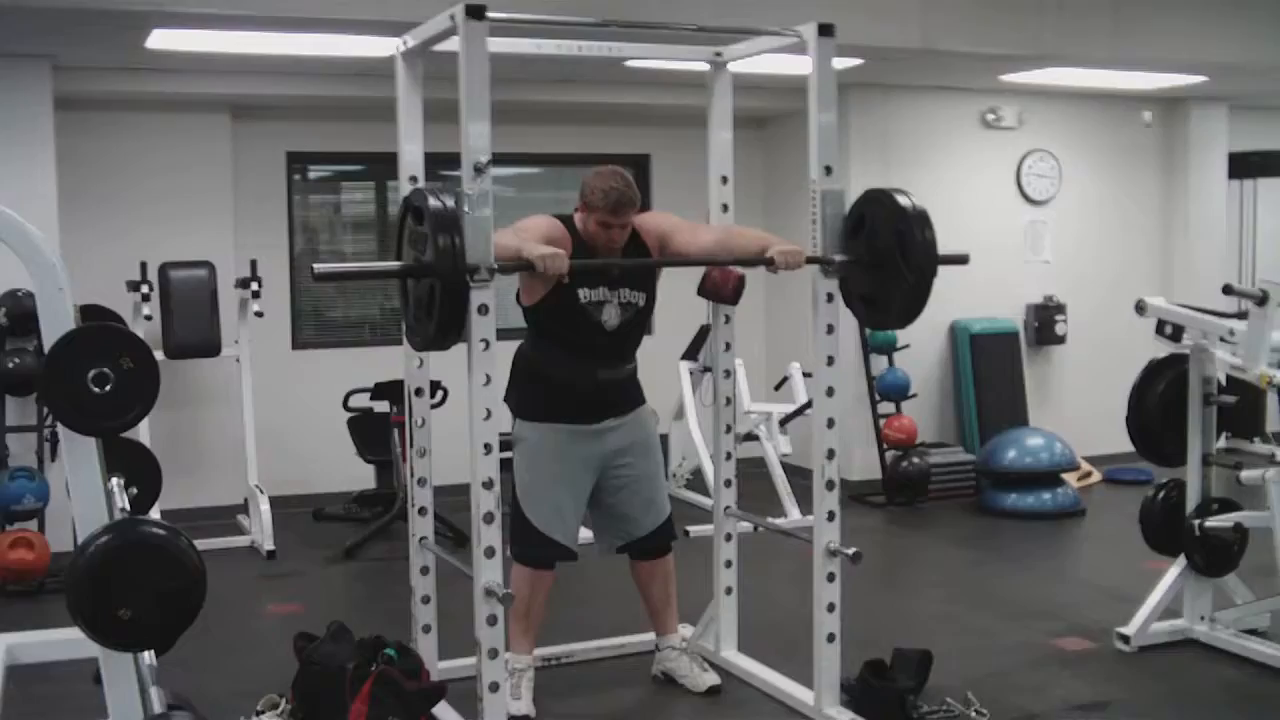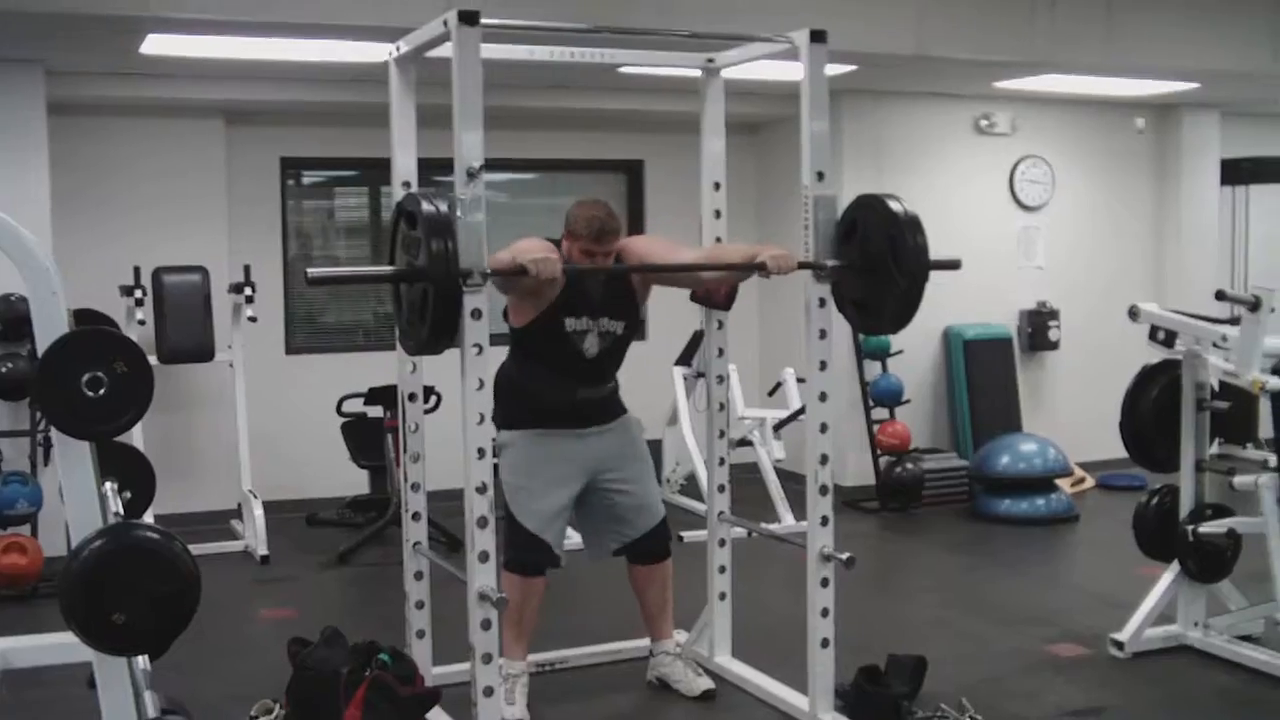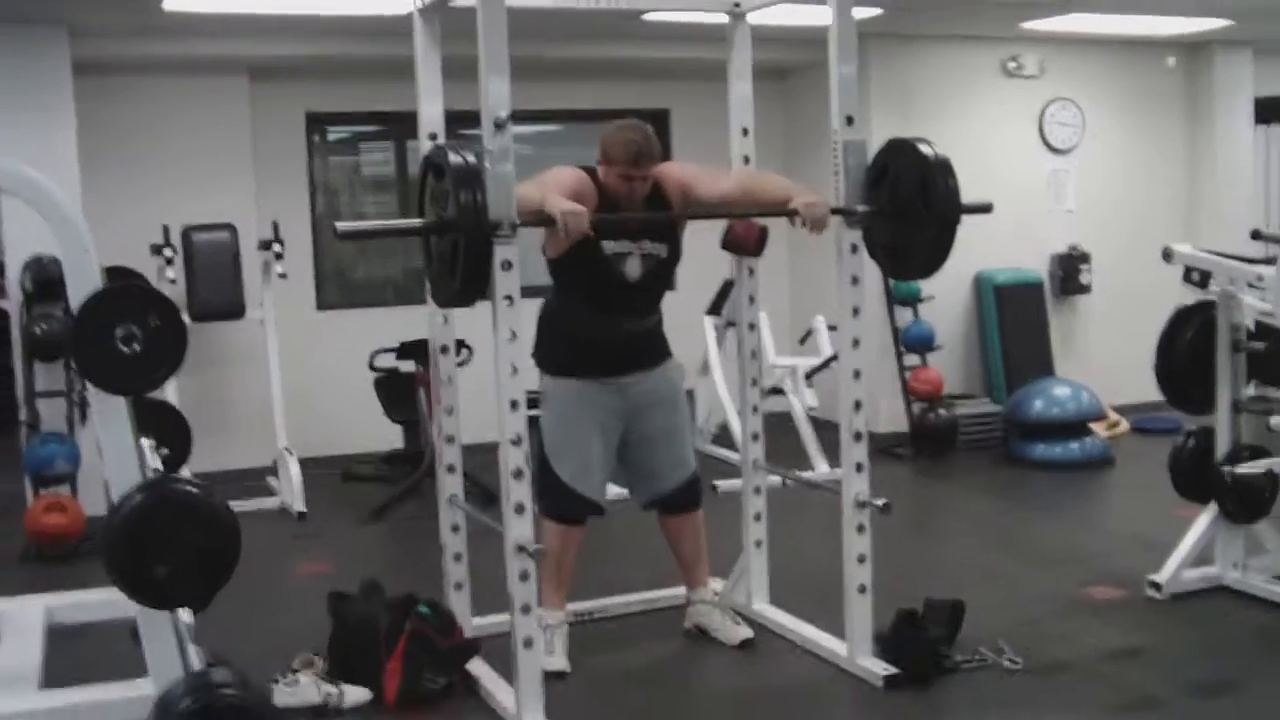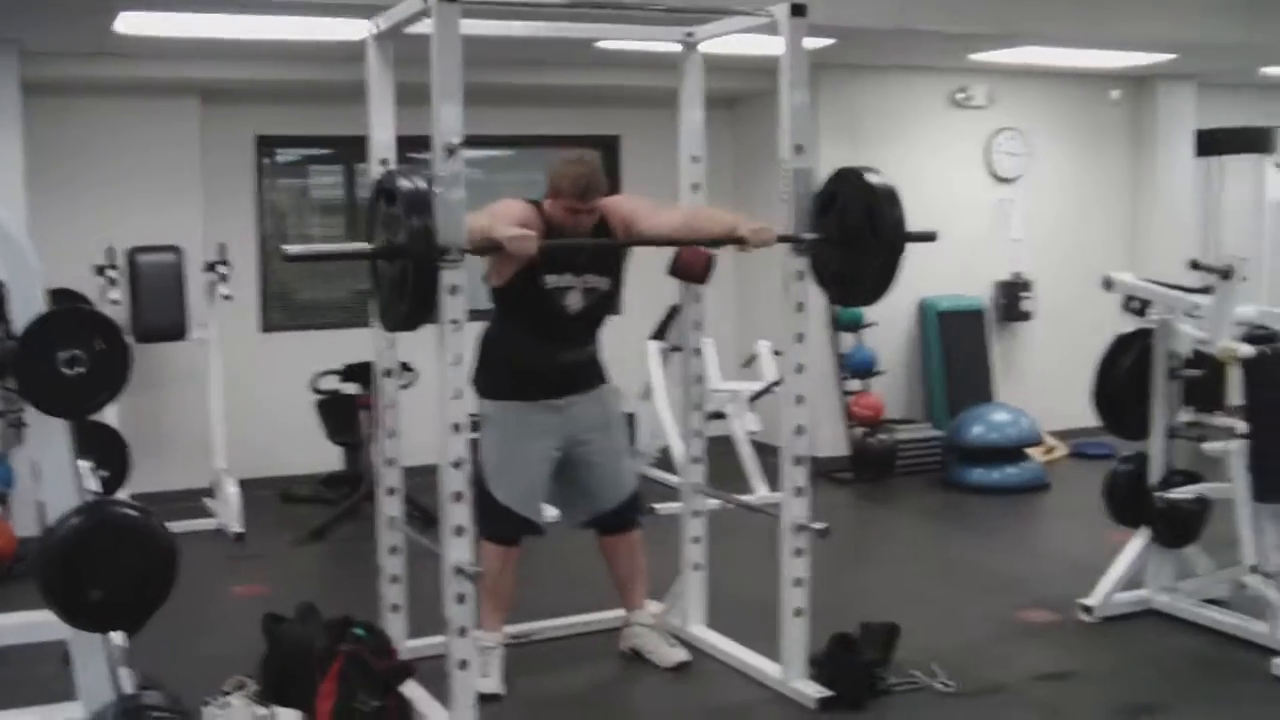
dt=0.3s
person 1, frame 1
left shoulder: (652, 233)
right shoulder: (550, 234)
left elbow: (715, 237)
right elbow: (498, 244)
left wrist: (771, 245)
right wrist: (528, 251)
left hip: (623, 412)
right hip: (550, 420)
left knee: (653, 533)
right knee: (539, 543)
left ankle: (671, 649)
right ankle: (518, 667)
person 1, frame 2
left shoulder: (637, 259)
right shoulder: (540, 261)
left elbow: (703, 260)
right elbow: (498, 267)
left wrist: (759, 255)
right wrist: (526, 264)
left hip: (607, 422)
right hip: (535, 429)
left knee: (651, 537)
right knee: (529, 549)
left ankle: (665, 655)
right ankle: (512, 673)
person 1, frame 3
left shoulder: (675, 185)
right shoulder: (576, 186)
left elbow: (738, 186)
right elbow: (527, 196)
left wrist: (796, 196)
right wrist: (553, 204)
left hip: (649, 365)
right hip: (576, 374)
left knee: (680, 488)
right knee: (567, 498)
left ankle: (701, 603)
right ankle: (551, 622)
person 1, frame 4
left shoulder: (618, 216)
right shoulder: (520, 218)
left elbow: (680, 220)
right elbow: (475, 227)
left wrist: (739, 226)
right wrist: (499, 233)
left hip: (586, 390)
right hip: (516, 397)
left knee: (620, 508)
right knee: (504, 519)
left ankle: (639, 625)
right ankle: (488, 645)
